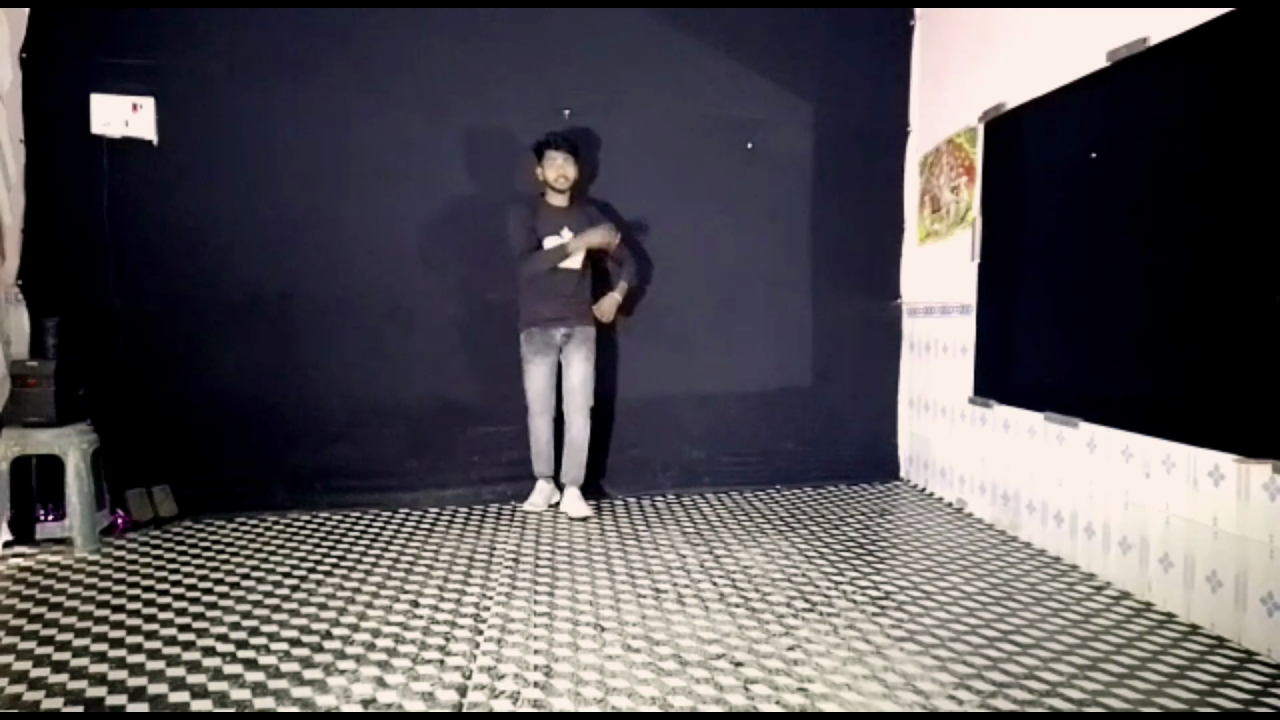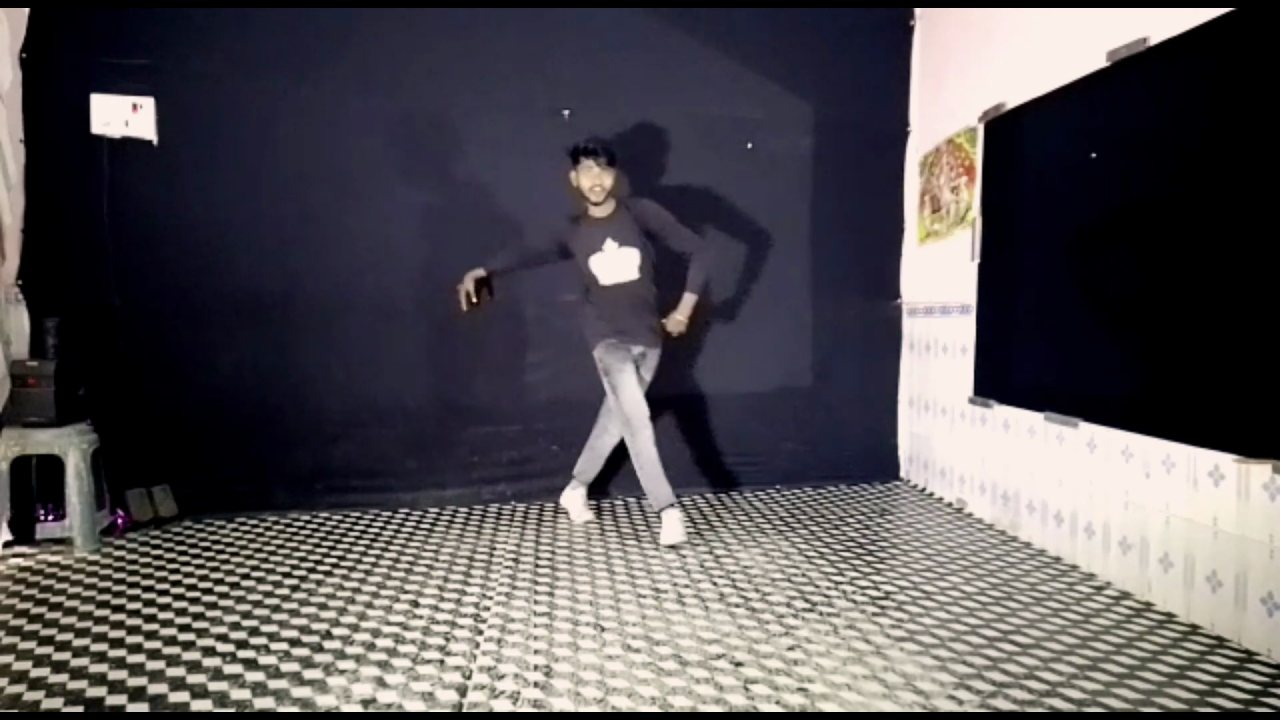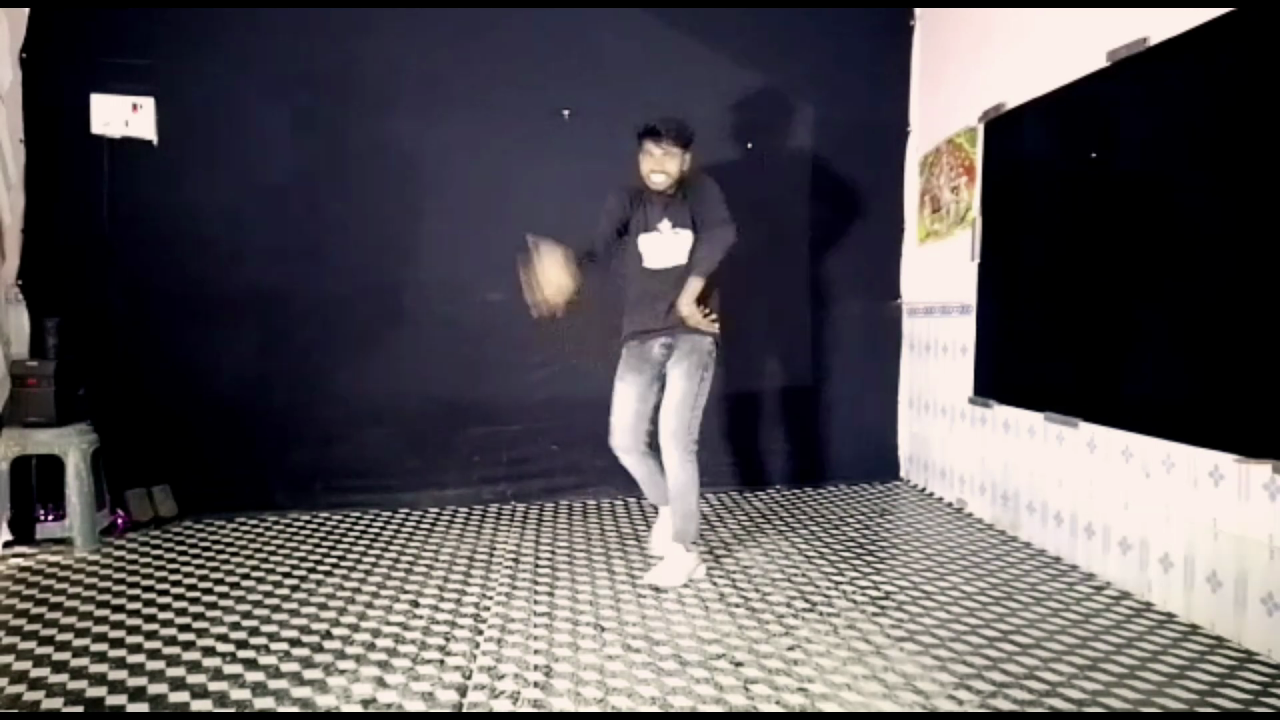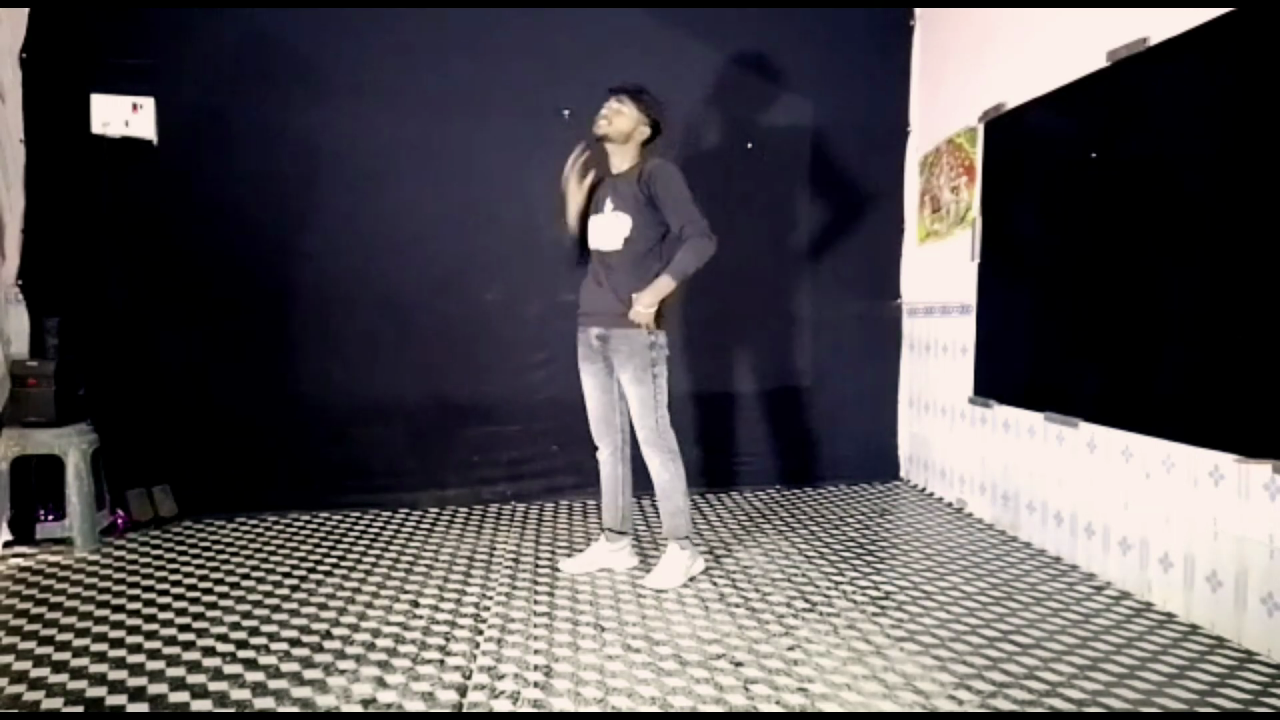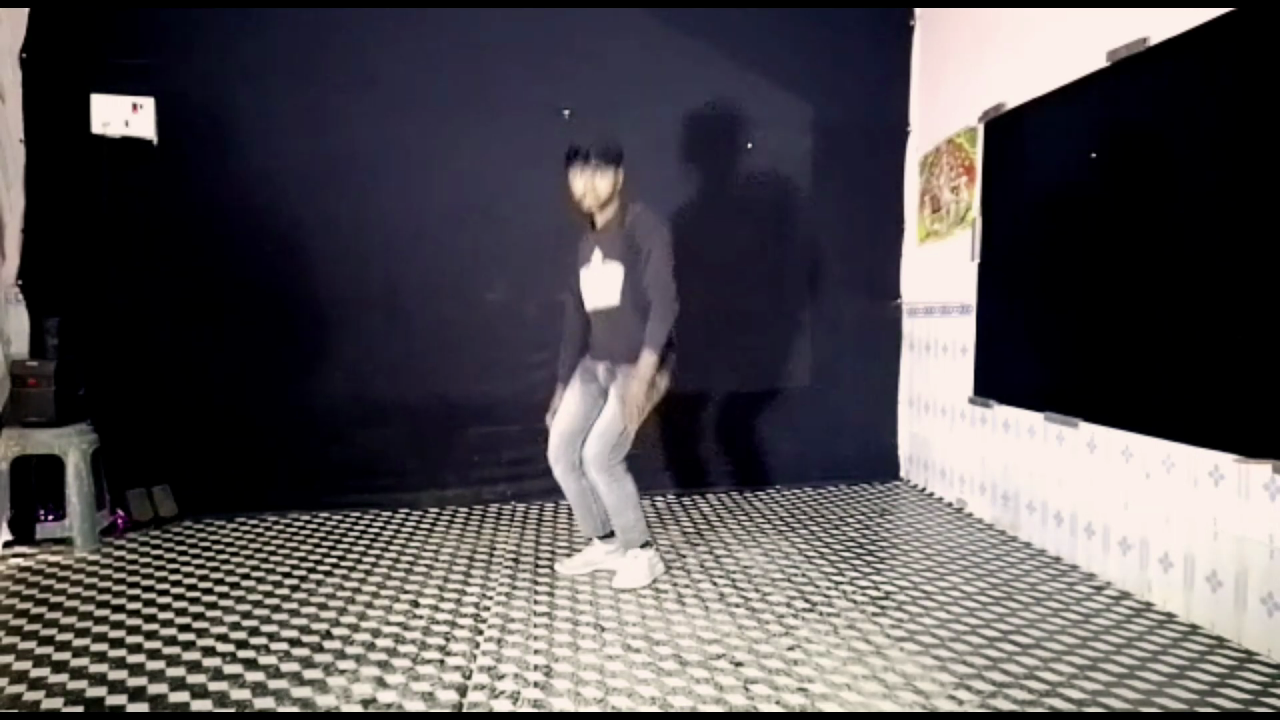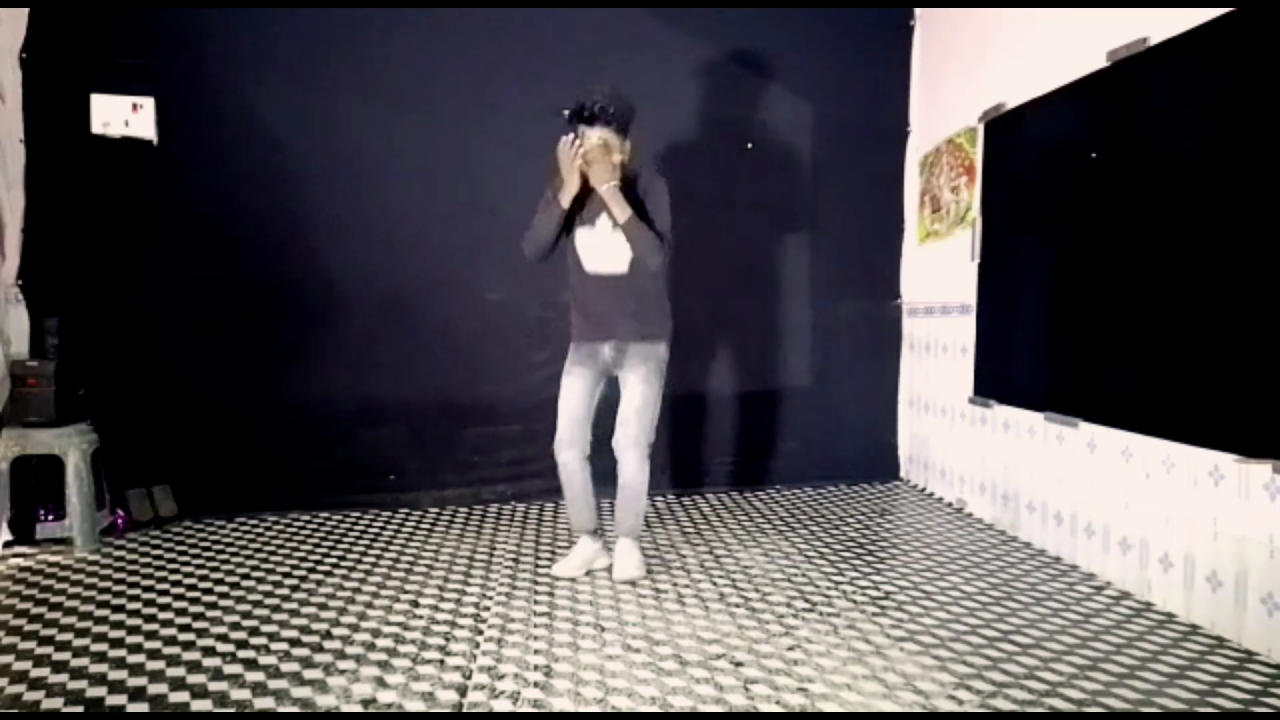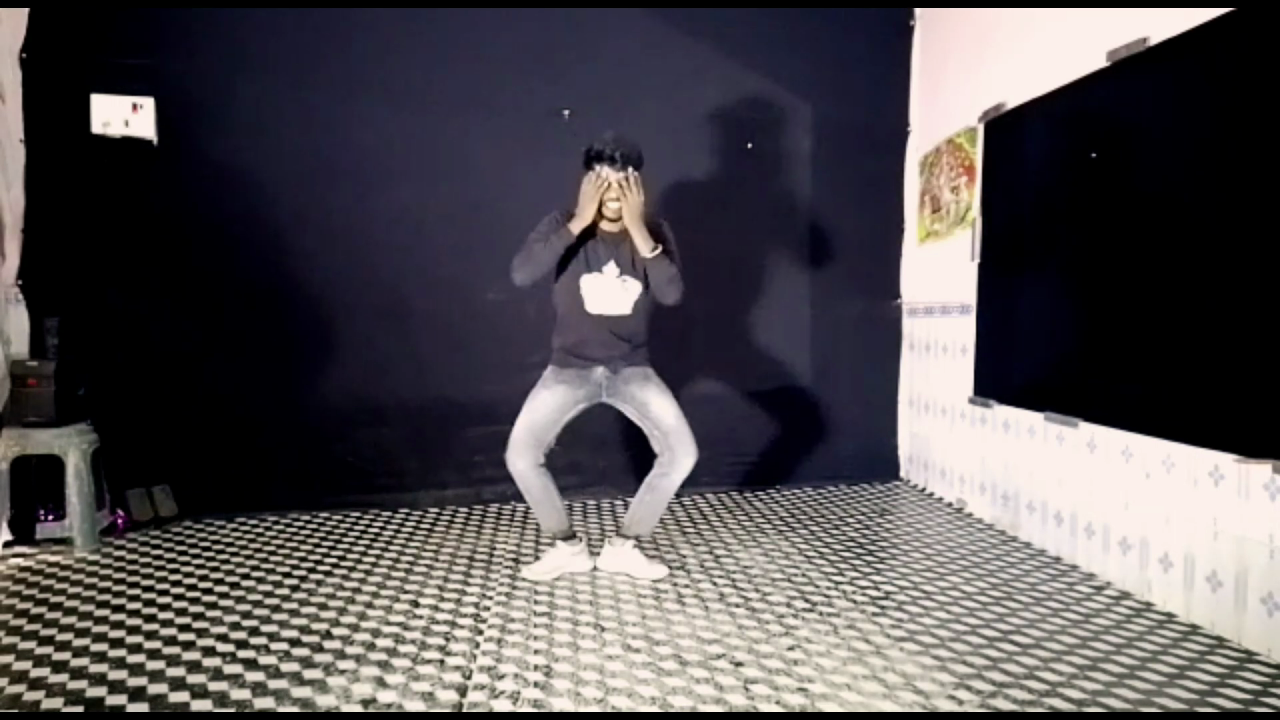
dt=0.7s
person 1, frame 1
left shoulder: (591, 214)
right shoulder: (524, 212)
left elbow: (624, 260)
right elbow: (527, 263)
left wrist: (617, 293)
right wrist: (579, 243)
left hip: (580, 326)
right hip: (537, 327)
left knee: (578, 408)
right knee: (540, 410)
left ankle: (572, 489)
right ankle: (545, 485)
person 1, frame 2
left shoulder: (641, 212)
right shoulder: (572, 233)
left elbow: (696, 250)
right elbow: (528, 256)
left wrist: (686, 306)
right wrist: (481, 272)
left hip: (649, 337)
right hip: (609, 340)
left knee: (616, 419)
right knee: (638, 422)
left ankle: (576, 488)
right ankle: (668, 510)
person 1, frame 3
left shoulder: (701, 190)
right shoulder: (626, 203)
left elbow: (722, 232)
right elbow: (601, 249)
left wrist: (691, 290)
right wrist: (567, 267)
left hip: (690, 339)
right hip: (640, 339)
left knee: (675, 440)
right knee: (625, 438)
left ankle: (686, 551)
right ankle: (669, 511)
person 1, frame 4
left shoulder: (658, 175)
right shoulder: (597, 186)
left elbow: (701, 240)
left wrist: (655, 293)
right wrist: (574, 212)
left hip: (635, 331)
right hip: (591, 329)
left knee: (653, 439)
right knee: (608, 442)
left ankle: (681, 548)
right ankle: (615, 542)
person 1, frame 5
left shoulder: (644, 224)
right shoulder: (585, 242)
left elbow: (663, 301)
right elbow: (577, 319)
left wrist: (646, 374)
right wrist: (562, 392)
left hip: (636, 368)
right hip: (593, 365)
left knee: (597, 456)
right knee: (560, 452)
left ankle: (642, 552)
right ankle: (602, 544)
person 1, frame 6
left shoulder: (648, 186)
right shoulder: (566, 187)
left elbow: (655, 257)
right elbow: (532, 248)
left wrist: (612, 194)
right wrist: (568, 189)
left hip: (643, 340)
right hip: (588, 342)
left knee: (630, 443)
right knee: (568, 444)
left ankle: (627, 542)
right ankle: (588, 541)
person 1, frame 7
left shoulder: (654, 229)
right shoulder: (561, 223)
left elbow: (671, 294)
right elbow: (522, 273)
left wrist: (637, 229)
right wrist: (582, 221)
left hip: (631, 368)
right hip: (570, 367)
left knee: (682, 451)
right knee: (520, 456)
left ankle: (627, 544)
right ankle: (565, 545)
